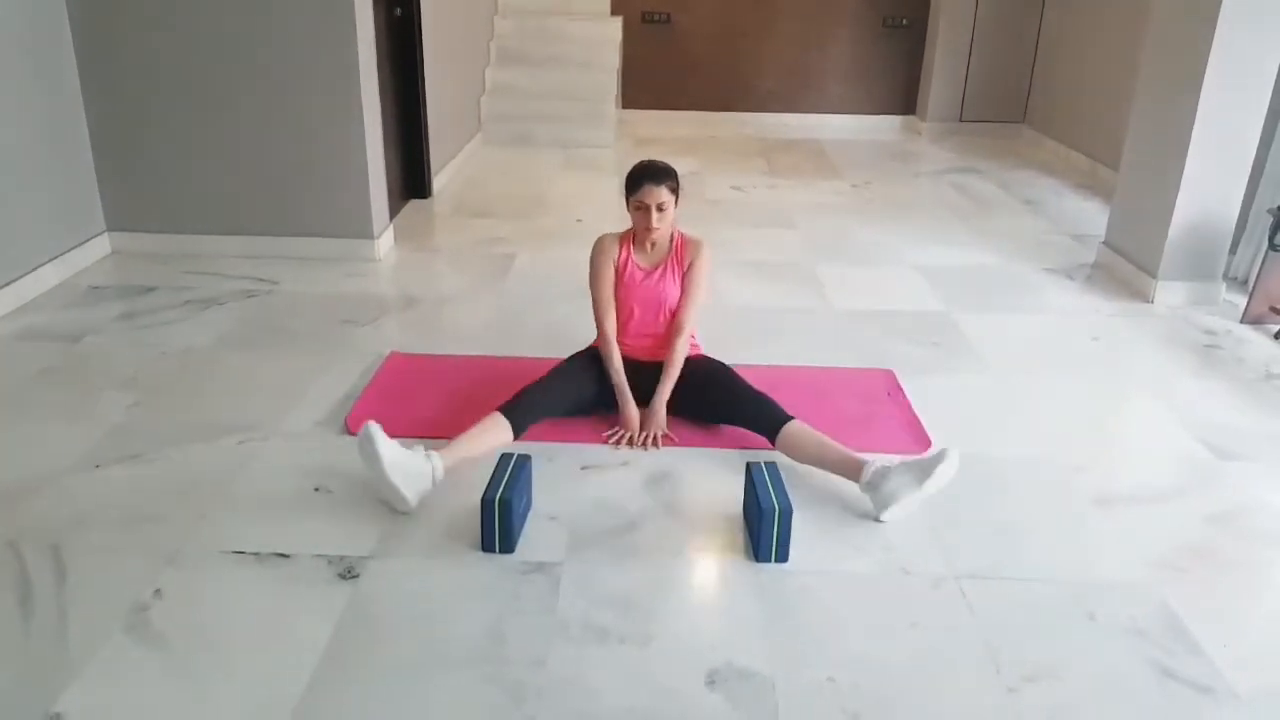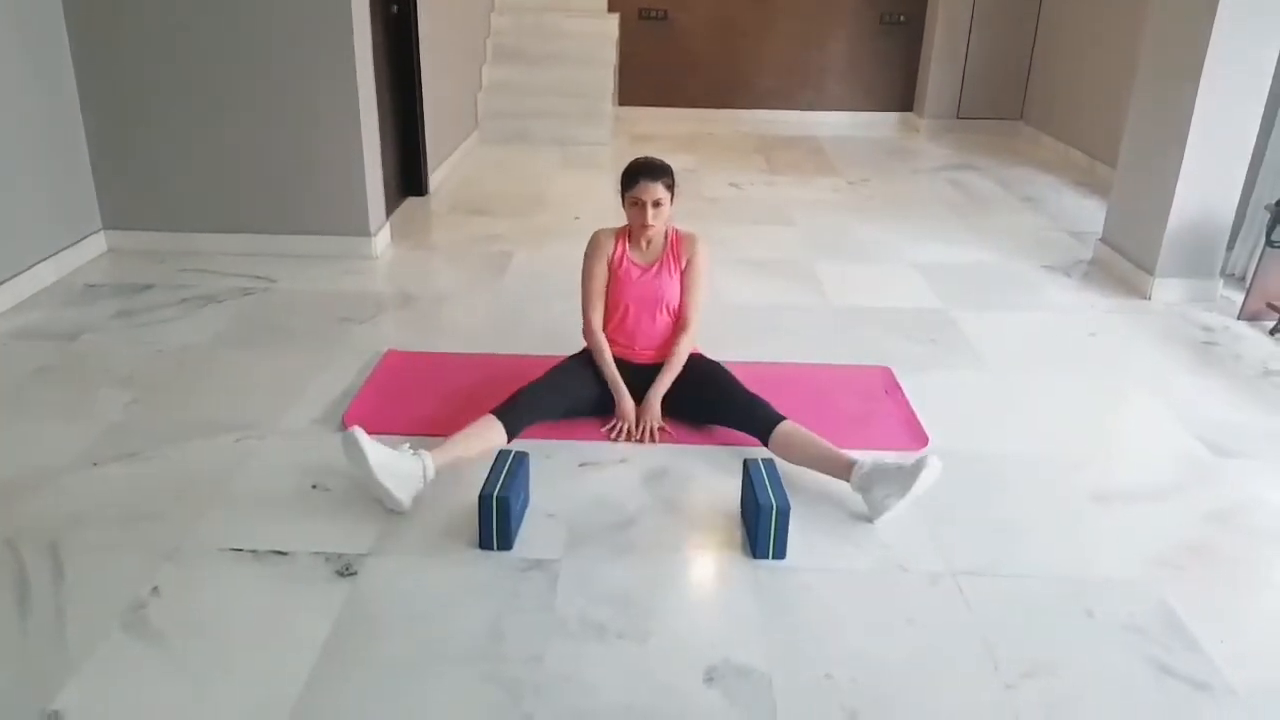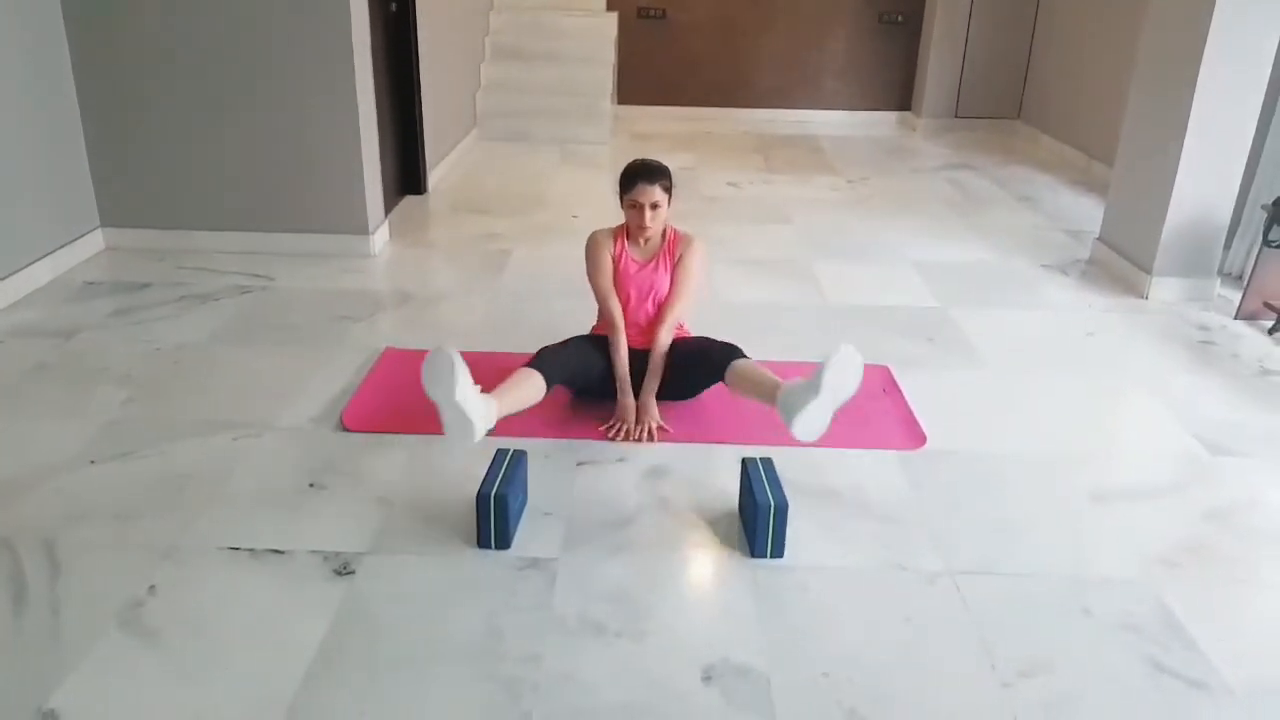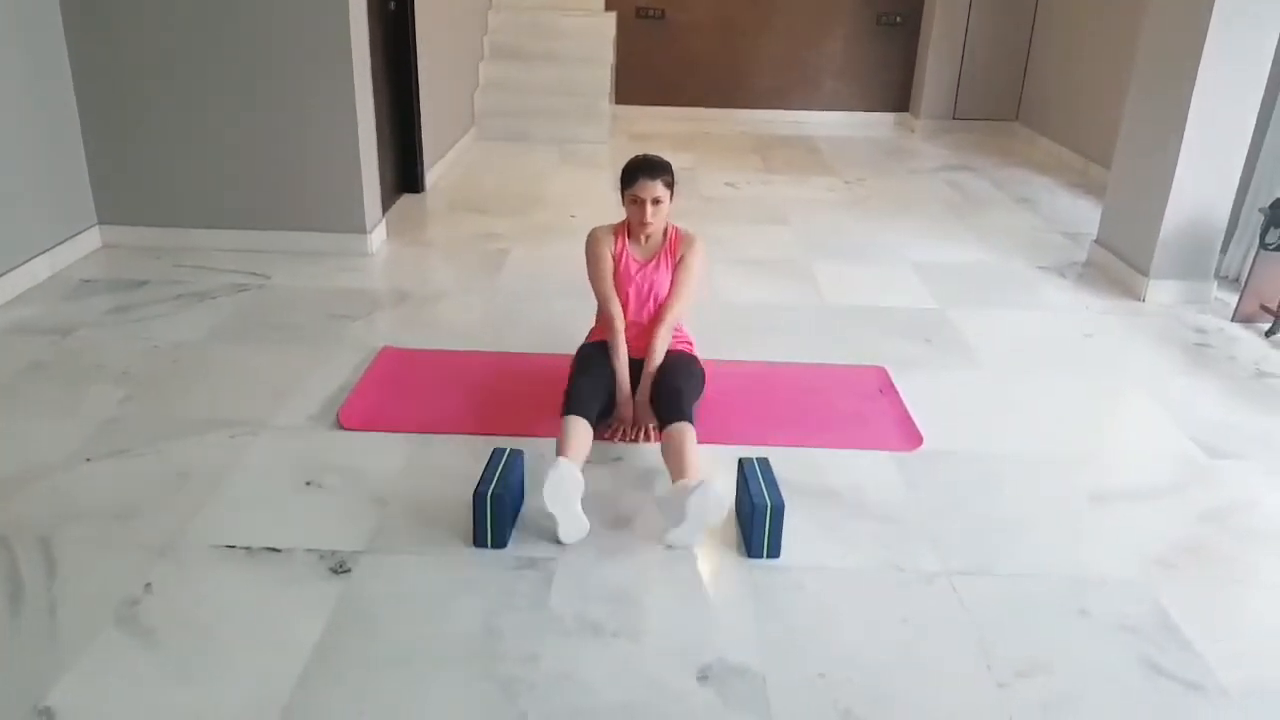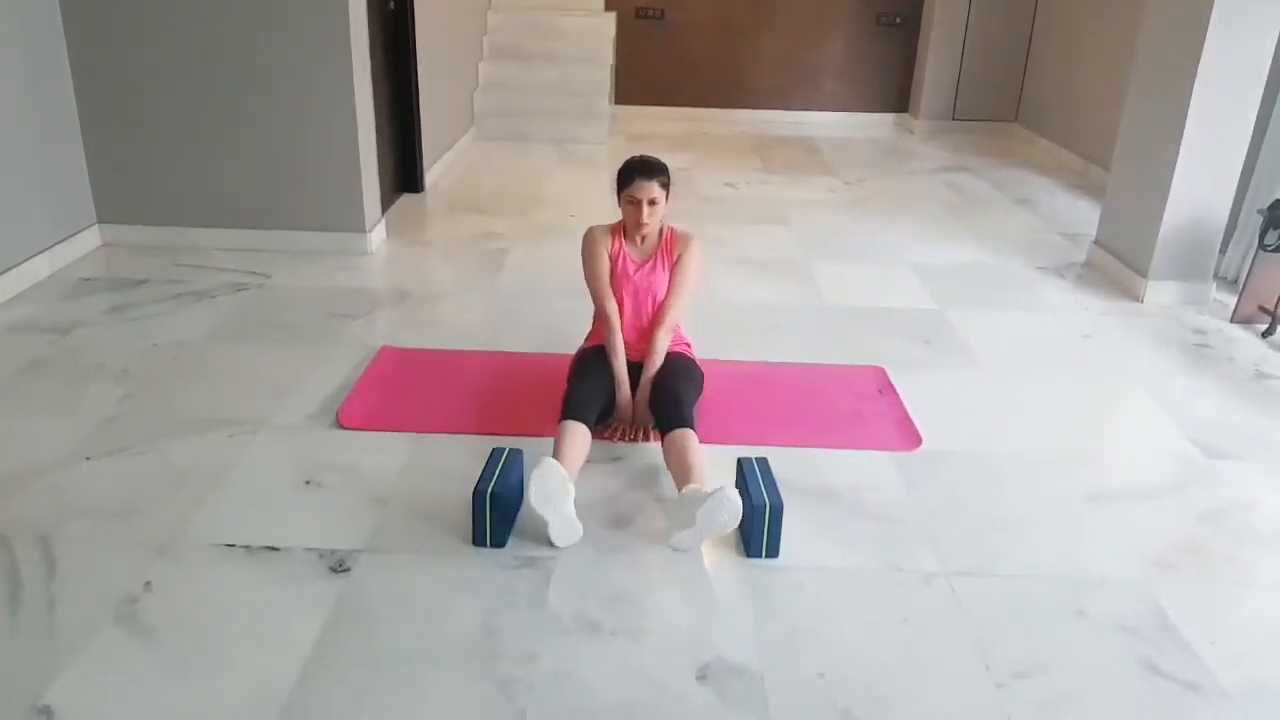
dt=0.3s
person 1, frame 1
left shoulder: (695, 252)
right shoulder: (608, 249)
left elbow: (680, 332)
right elbow: (608, 331)
left wrist: (659, 404)
right wrist: (627, 402)
left hip: (675, 367)
right hip: (617, 364)
left knee: (754, 406)
right knee: (539, 395)
left ankle: (871, 478)
right ankle: (427, 471)
person 1, frame 2
left shoulder: (692, 249)
right shoulder: (603, 246)
left elbow: (687, 328)
right elbow: (592, 329)
left wrist: (655, 399)
right wrist: (623, 397)
left hip: (672, 369)
right hip: (613, 366)
left knee: (746, 407)
right knee: (530, 400)
left ankle: (863, 478)
right ankle: (417, 470)
person 1, frame 3
left shoulder: (688, 248)
right shoulder: (601, 244)
left elbow: (668, 322)
right elbow: (614, 318)
left wrist: (649, 397)
right wrist: (624, 395)
left hip: (669, 356)
right hip: (612, 355)
left knee: (722, 354)
right knee: (550, 358)
left ankle: (795, 401)
right ankle: (478, 411)
person 1, frame 4
left shoulder: (688, 246)
right shoulder: (602, 240)
left elbow: (667, 321)
right elbow: (613, 314)
left wrist: (644, 393)
right wrist: (623, 393)
left hip: (668, 354)
right hip: (612, 350)
left knee: (675, 396)
right knee: (583, 392)
left ankle: (687, 495)
right ankle: (568, 493)
person 1, frame 5
left shoulder: (685, 246)
right shoulder: (599, 239)
left elbow: (665, 324)
right elbow: (610, 316)
left wrist: (644, 393)
right wrist: (623, 391)
left hip: (667, 355)
right hip: (609, 352)
left knee: (675, 401)
right knee: (581, 397)
left ankle: (694, 501)
right ankle: (561, 496)
